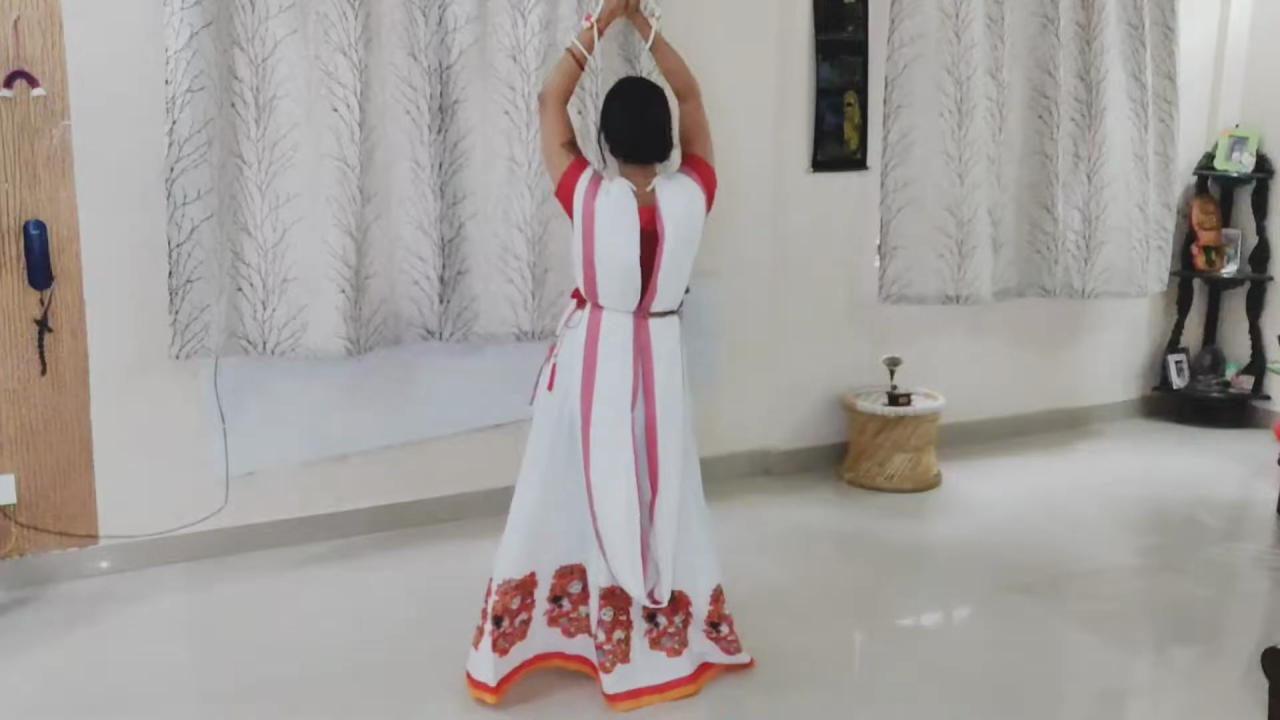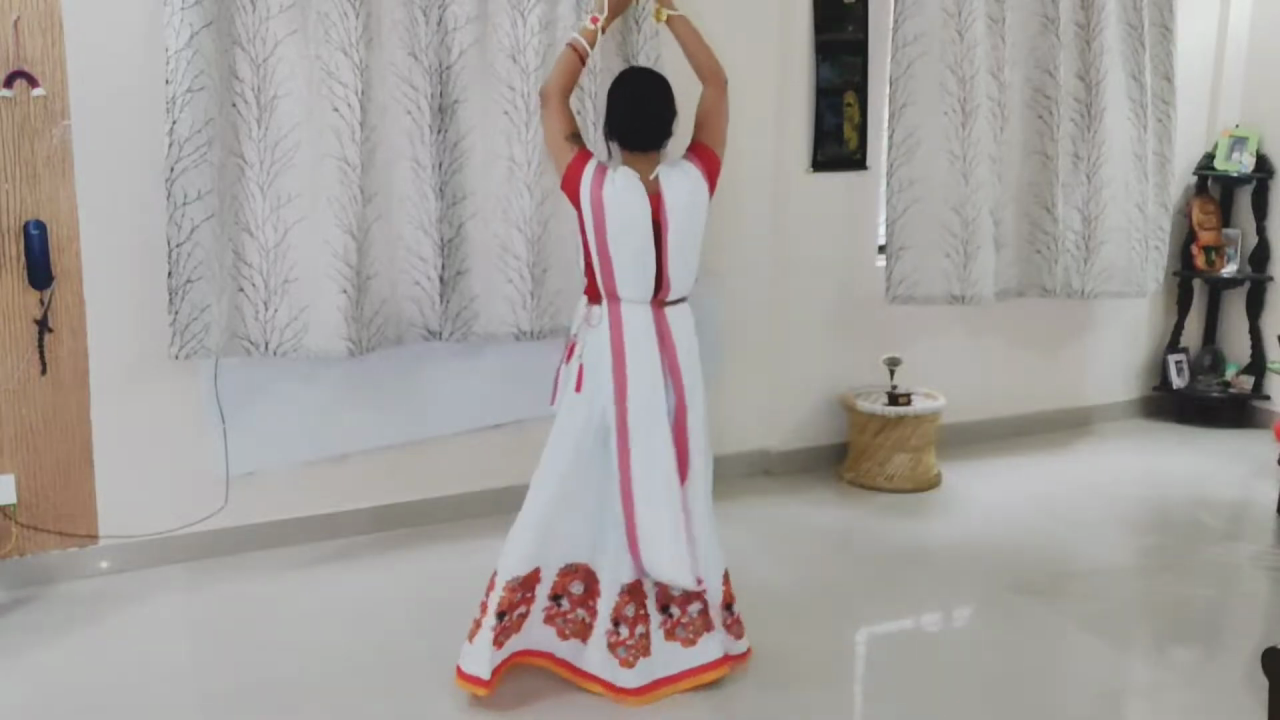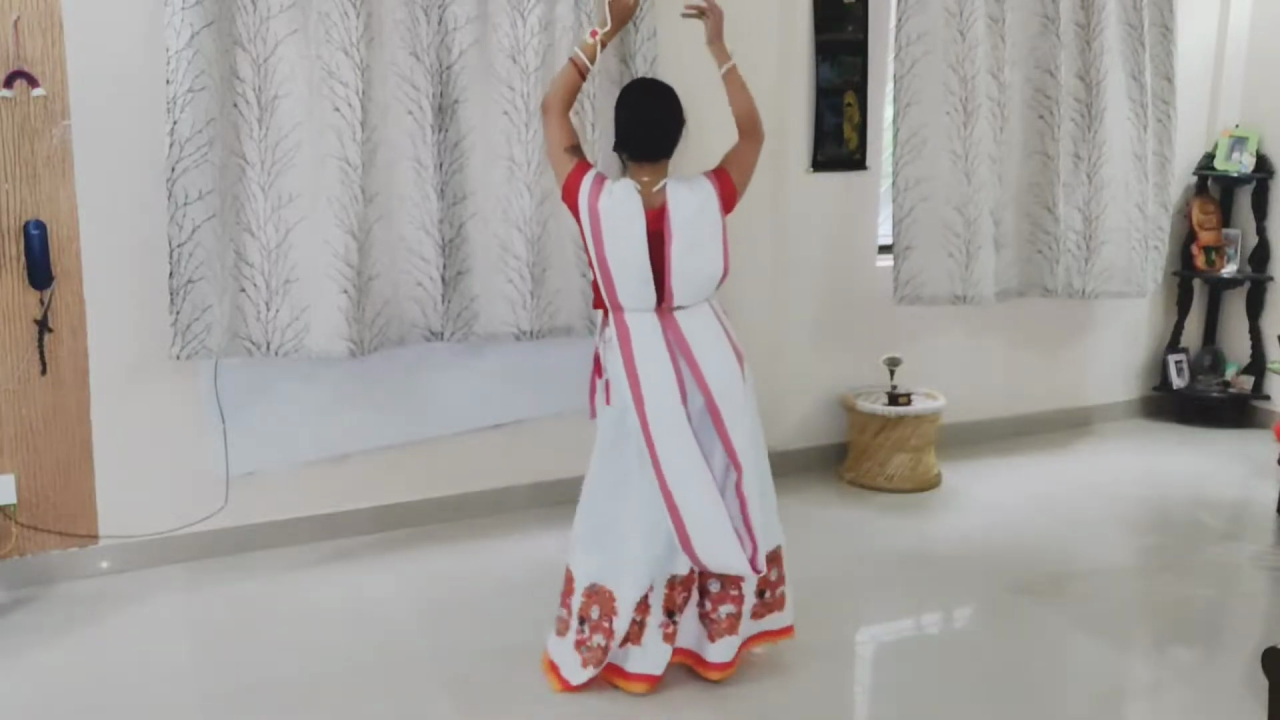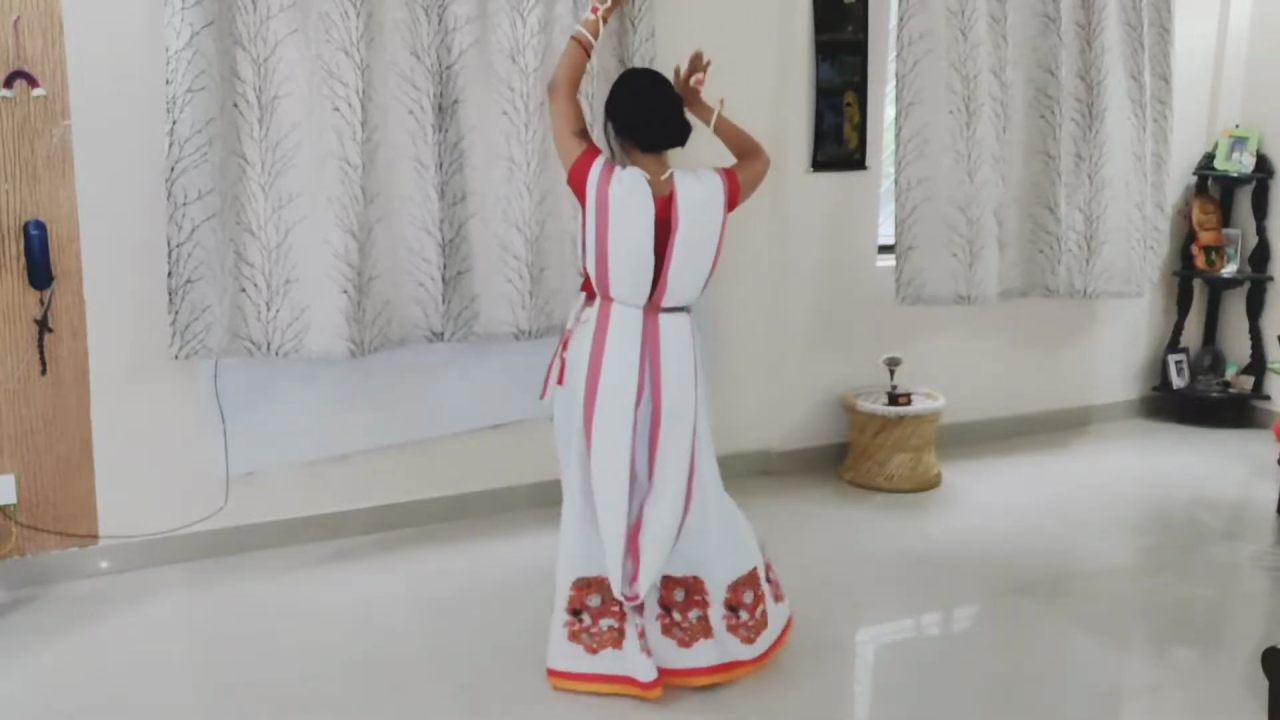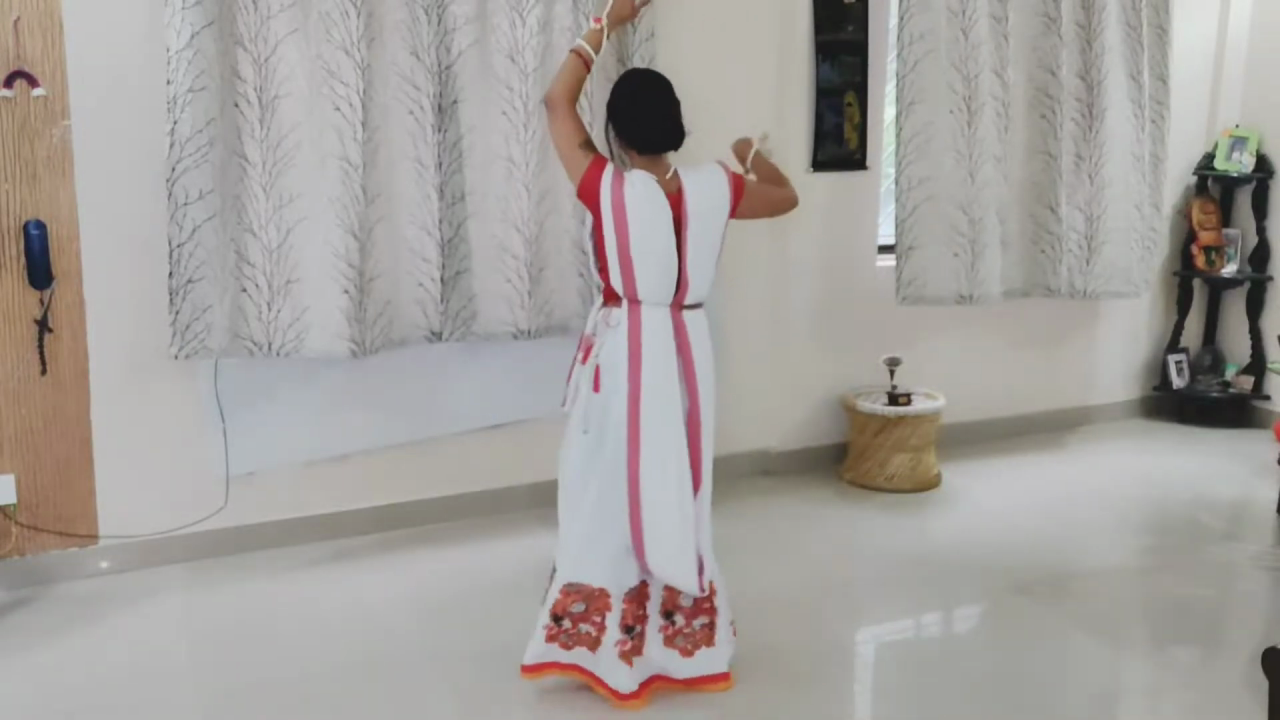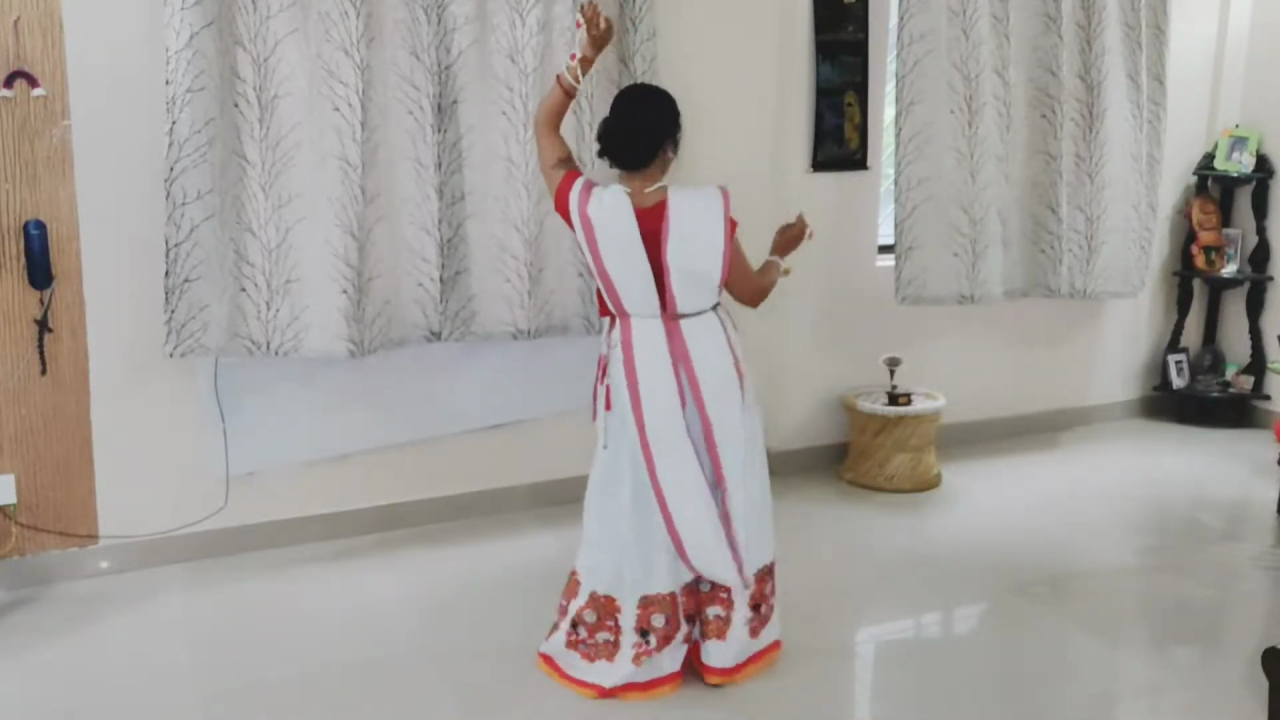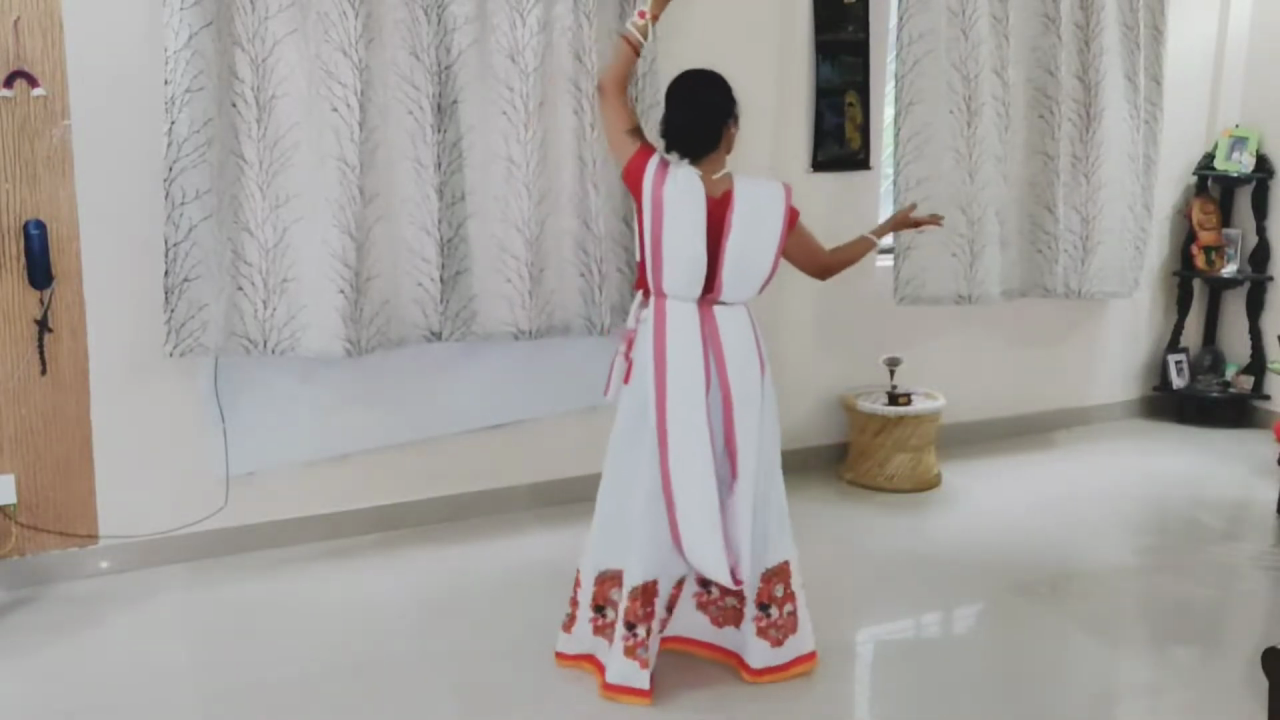
dt=0.5s
person 1, frame 1
left shoulder: (587, 196)
right shoulder: (692, 196)
left elbow: (550, 102)
right elbow: (691, 98)
left hip: (590, 360)
right hip: (657, 361)
left knee: (569, 506)
right knee: (659, 504)
left ankle: (506, 653)
right ankle: (673, 646)
person 1, frame 2
left shoulder: (592, 187)
right shoulder: (695, 182)
left elbow: (551, 97)
right elbow: (716, 84)
left hip: (609, 357)
right hip: (673, 354)
left knee: (575, 499)
right knee: (670, 496)
right ankle: (691, 641)
person 1, frame 3
left shoulder: (593, 197)
right shoulder: (705, 197)
left elbow: (552, 109)
right elbow: (753, 136)
left hip: (636, 366)
right hip: (705, 361)
left knee: (628, 513)
right knee: (724, 496)
left ankle: (625, 651)
right ankle: (717, 641)
person 1, frame 4
left shoulder: (601, 186)
right shoulder: (706, 193)
left elbow: (559, 93)
right elbow: (757, 160)
right wrist: (700, 105)
left hip: (600, 356)
right hip: (669, 357)
left knee: (602, 504)
right knee: (678, 491)
left ankle: (621, 649)
right ankle: (711, 635)
person 1, frame 5
left shoulder: (610, 190)
right shoulder: (712, 188)
left elbow: (557, 102)
right elbow: (786, 198)
right wrist: (753, 159)
left hip: (622, 356)
right hip: (687, 356)
left knee: (608, 502)
right knee: (675, 501)
left ankle: (610, 653)
right ankle: (685, 648)
person 1, frame 6
left shoulder: (588, 207)
right shoulder: (706, 209)
left elbow: (545, 126)
right elbow: (751, 293)
right wrist: (780, 250)
left hip: (640, 369)
right hip: (709, 367)
left knee: (633, 504)
right knee: (721, 498)
left ankle: (622, 653)
right ankle: (726, 642)
person 1, frame 7
left shoulder: (653, 182)
right shoulder: (767, 203)
left elbow: (609, 91)
right elbow: (822, 265)
right wrist: (885, 230)
left hip: (663, 358)
right hip: (732, 356)
left knee: (647, 495)
right knee: (743, 494)
left ankle: (622, 652)
right ankle: (766, 642)
